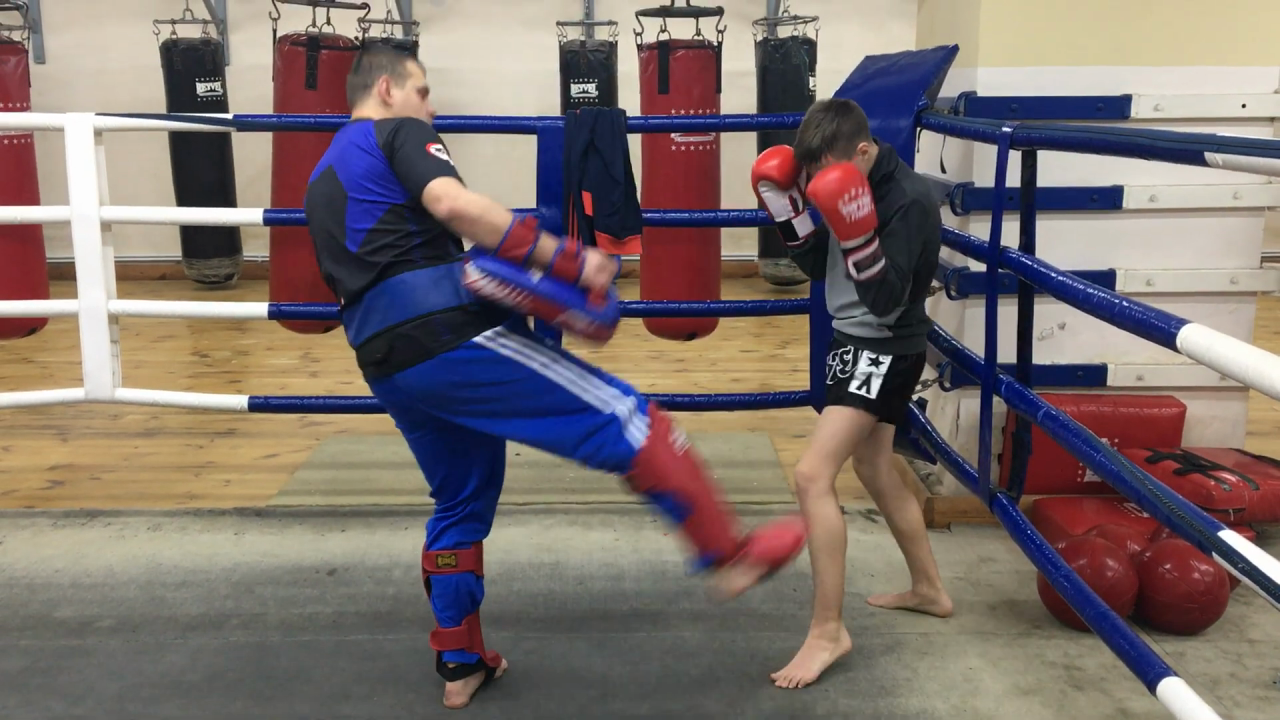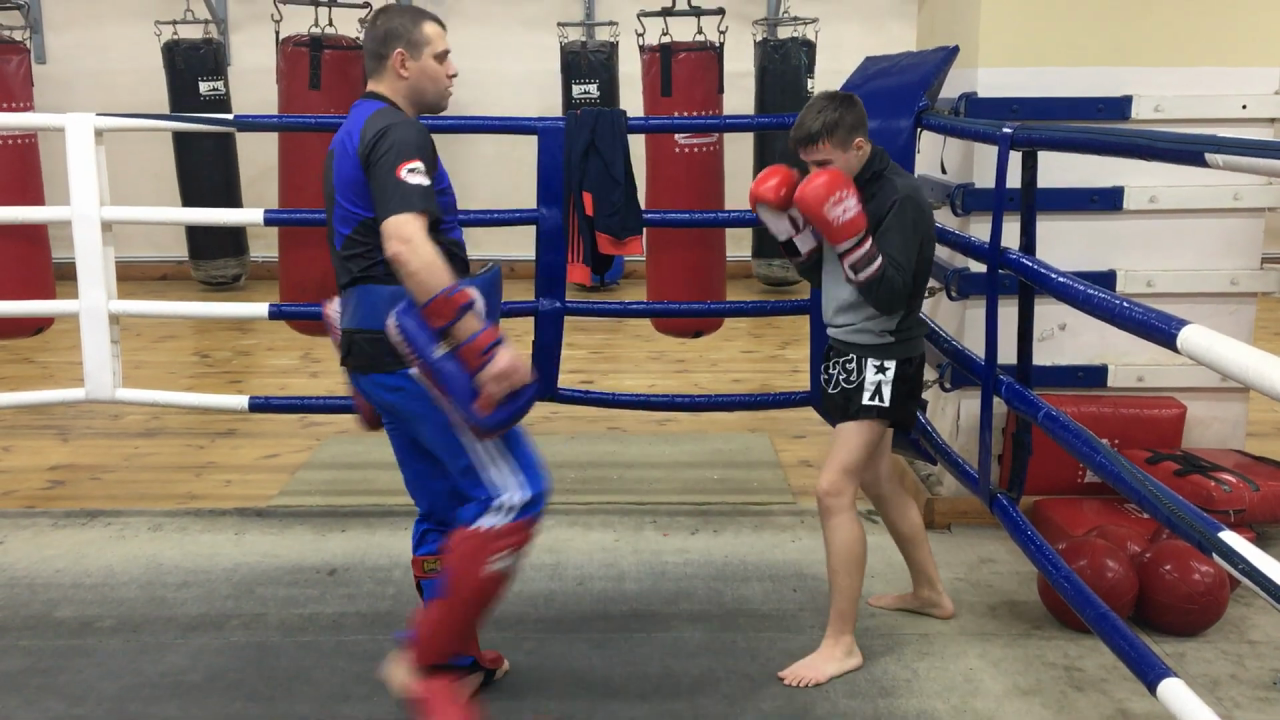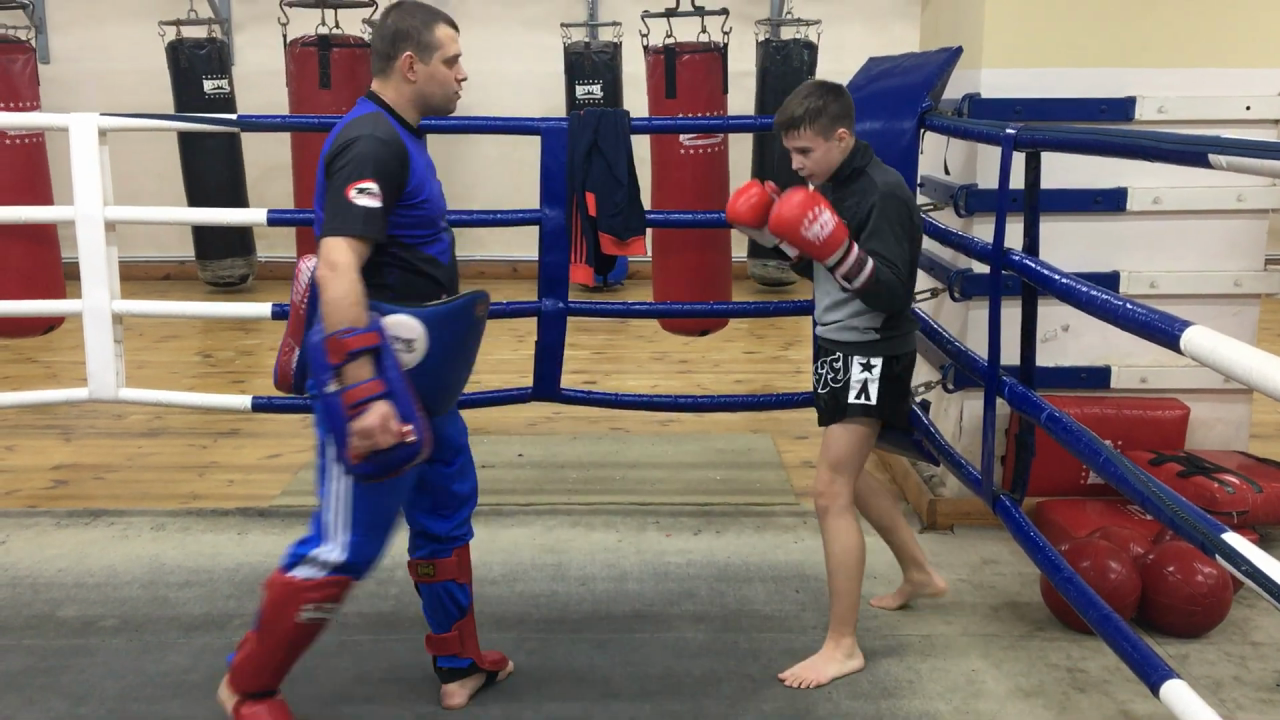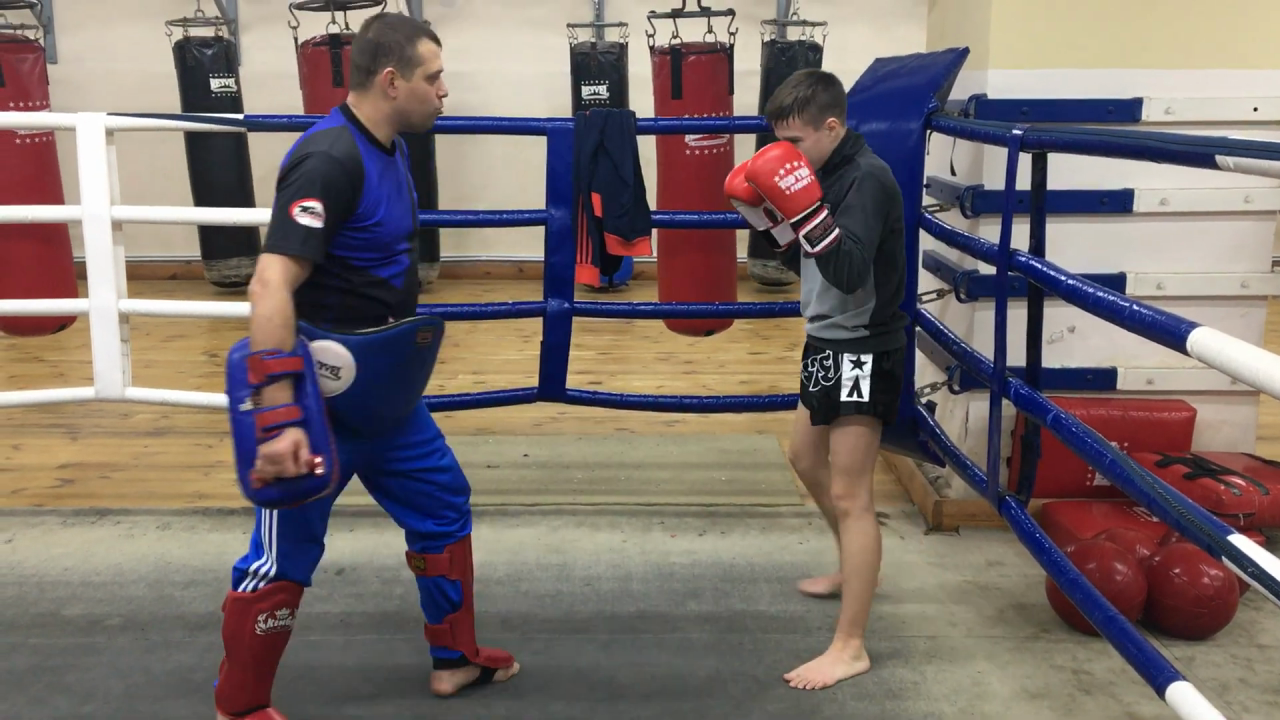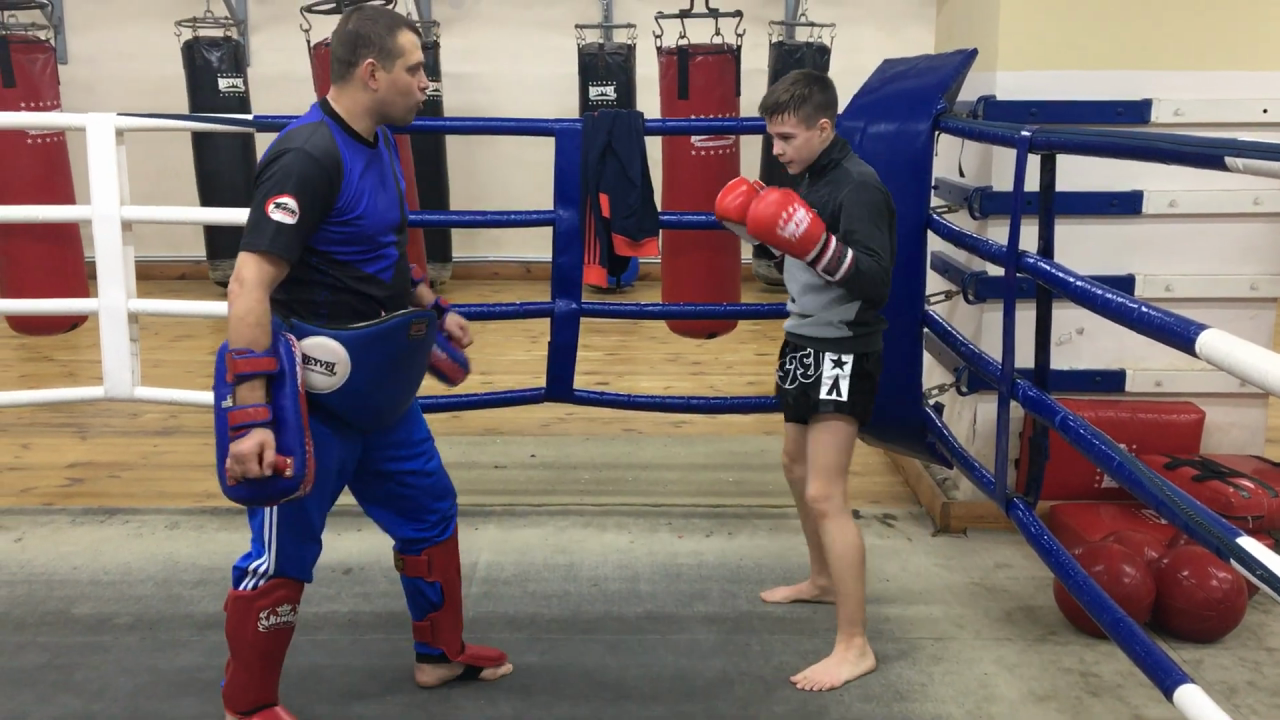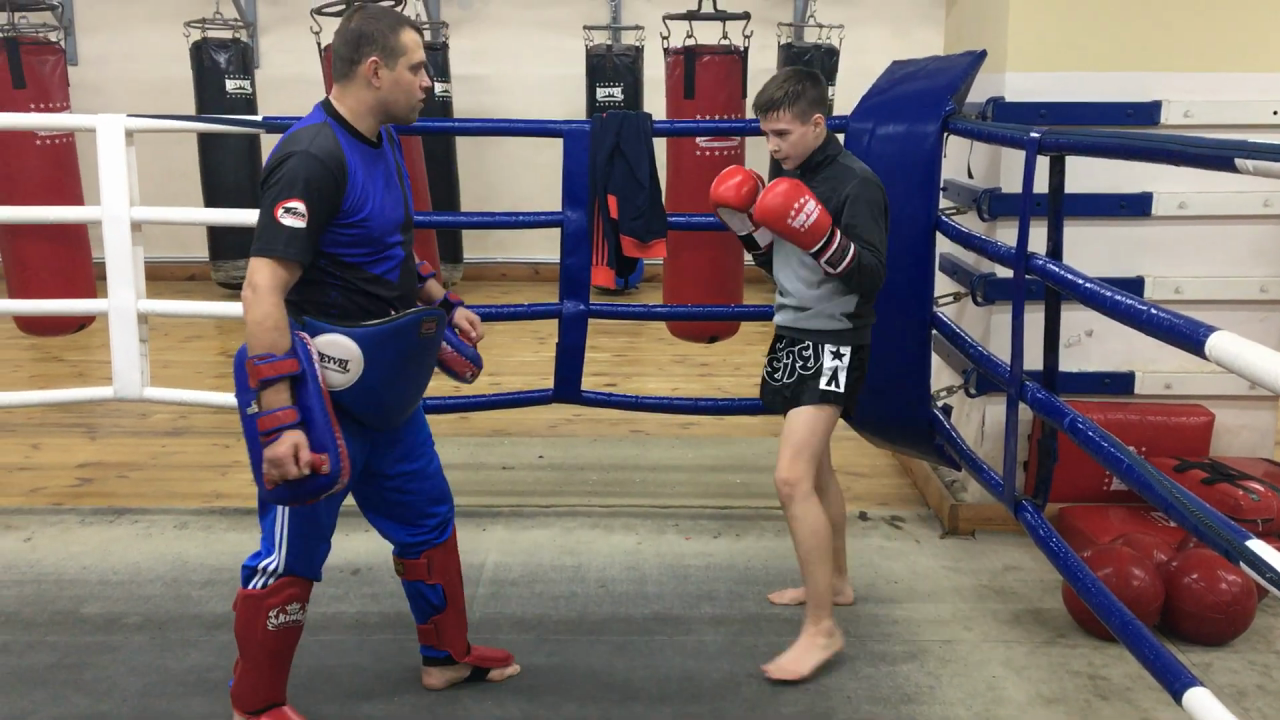
dt=0.2s
person 1, frame 1
left shoulder: (316, 187)
right shoulder: (394, 136)
right elbow: (453, 205)
right wrist: (568, 257)
left hip: (394, 368)
right hip: (454, 338)
left knee: (460, 506)
right knee: (619, 418)
left ankle: (458, 663)
right ankle: (729, 552)
person 1, frame 2
left shoulder: (353, 132)
right shoulder: (392, 130)
right elbow: (407, 246)
right wrist: (486, 345)
left hip: (378, 350)
right hip: (412, 349)
left knee: (448, 508)
right knee: (514, 492)
left ankle: (457, 660)
right ankle: (426, 661)
person 1, frame 3
left shoulder: (396, 132)
right shoulder: (372, 141)
right elbow: (338, 270)
right wrist: (365, 393)
right hip: (376, 371)
left knee: (446, 511)
right knee: (346, 546)
person 1, frame 4
left shoulder: (387, 150)
right shoulder: (329, 159)
right elbow: (272, 287)
right wrist: (281, 419)
left hip: (381, 389)
right hip: (320, 396)
left knee: (443, 505)
right knee: (282, 558)
left ankle: (454, 657)
person 1, frame 5
left shoulder: (378, 143)
right shoulder: (308, 155)
right elbow: (250, 286)
left wrist: (433, 310)
right wrist: (251, 418)
left hip: (379, 384)
right hip: (312, 392)
left knee: (428, 512)
right knee: (282, 554)
left ankle: (440, 653)
person 1, frame 6
left shoulder: (382, 142)
right shoulder: (312, 157)
right elbow: (264, 292)
left wrist: (444, 303)
right wrist: (279, 421)
left hip: (384, 383)
right hip: (322, 390)
left knee: (427, 517)
right knee: (291, 552)
left ankle: (446, 654)
person 2, frame 1
left shoulder: (910, 199)
right shoulder: (853, 191)
left elbow: (882, 295)
right elbow: (816, 263)
left wrist: (854, 227)
right wrist: (786, 208)
left hip: (882, 353)
right hip: (855, 344)
left knee: (813, 475)
right knee: (877, 471)
left ankle: (827, 631)
right ankle: (928, 589)
person 2, frame 2
left shoulder: (901, 197)
right shoulder: (839, 189)
left elbow: (892, 293)
right elbow: (824, 272)
left wrist: (850, 231)
right wrist: (792, 224)
left hip: (882, 359)
right hip: (847, 351)
left knee: (833, 490)
right knee: (877, 479)
left ankle: (841, 643)
right ankle: (928, 591)
person 2, frame 3
left shoulder: (883, 193)
right shoulder: (833, 187)
left elbow: (885, 292)
left wrist: (833, 242)
right wrist: (776, 236)
left hip: (872, 356)
right hip: (840, 349)
left knee: (832, 493)
right knee: (850, 479)
left ankle: (842, 645)
right ankle: (919, 574)
person 2, frame 4
left shoulder: (867, 179)
right shoulder: (827, 174)
left elbow: (848, 270)
left wrist: (803, 203)
right wrist: (770, 217)
left hip: (863, 353)
right hip: (830, 345)
left knee: (848, 496)
right knee: (805, 457)
left ankle: (849, 646)
right ankle: (851, 572)
person 2, frame 5
left shoulder: (859, 185)
right shoulder: (809, 180)
left elbow: (875, 281)
left wrist: (813, 242)
right wrist: (758, 227)
left hip: (840, 355)
right hip: (804, 344)
left knee: (822, 494)
right knee: (800, 472)
left ankle: (853, 643)
right ankle: (825, 579)
person 2, frame 6
left shoulder: (855, 181)
right shoulder: (790, 175)
left elbow: (869, 276)
left wrist: (819, 235)
right wrist: (744, 223)
left hip: (833, 346)
right hip: (792, 336)
left knee: (792, 478)
right knee: (814, 469)
left ankle: (820, 627)
right ankle: (833, 580)
